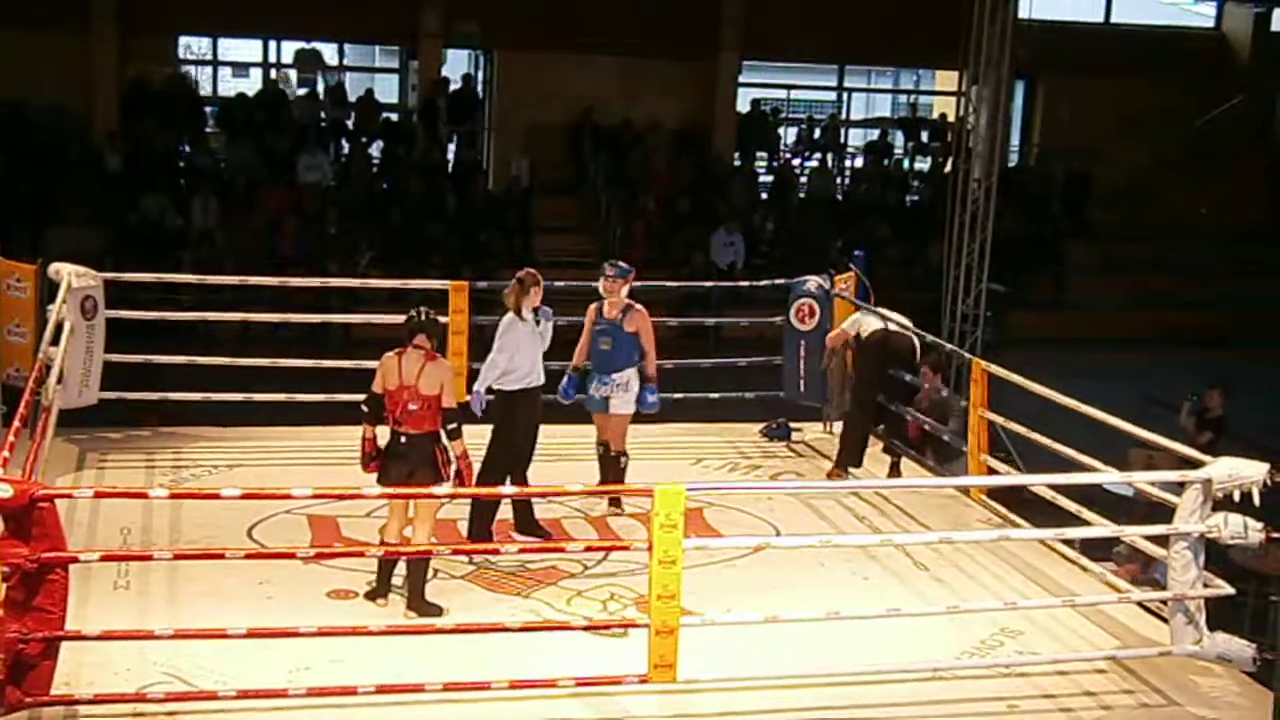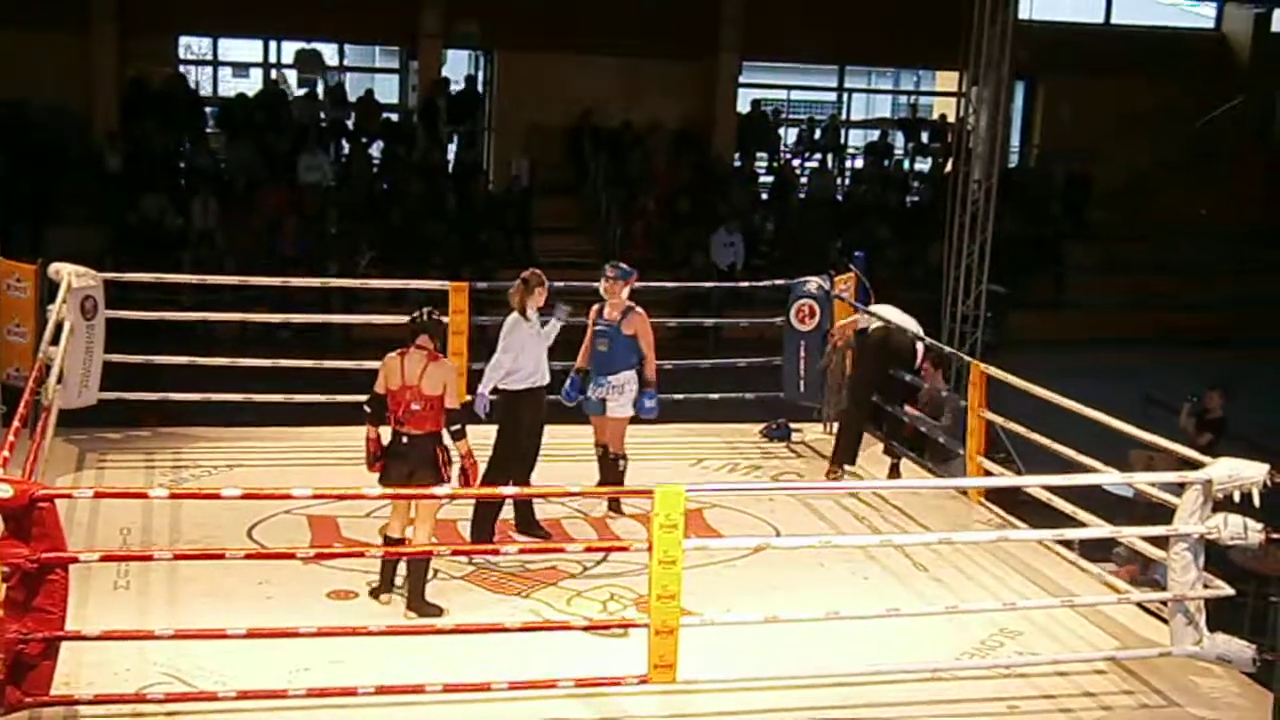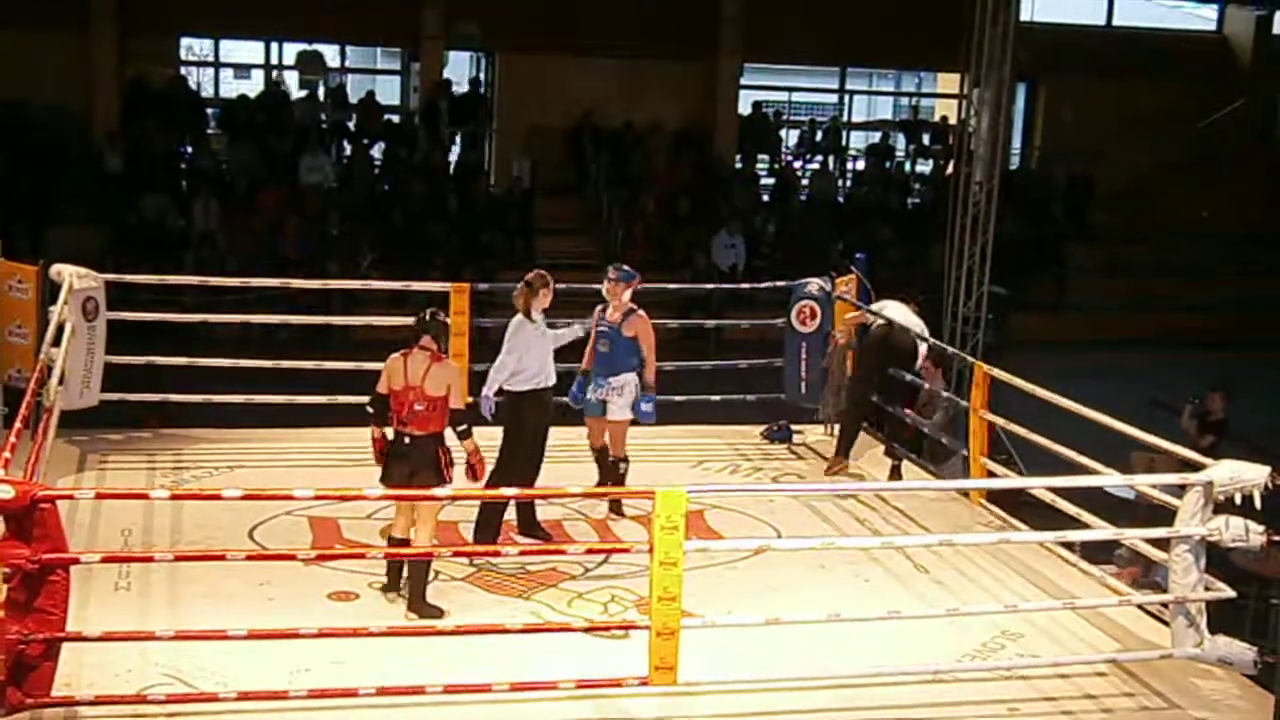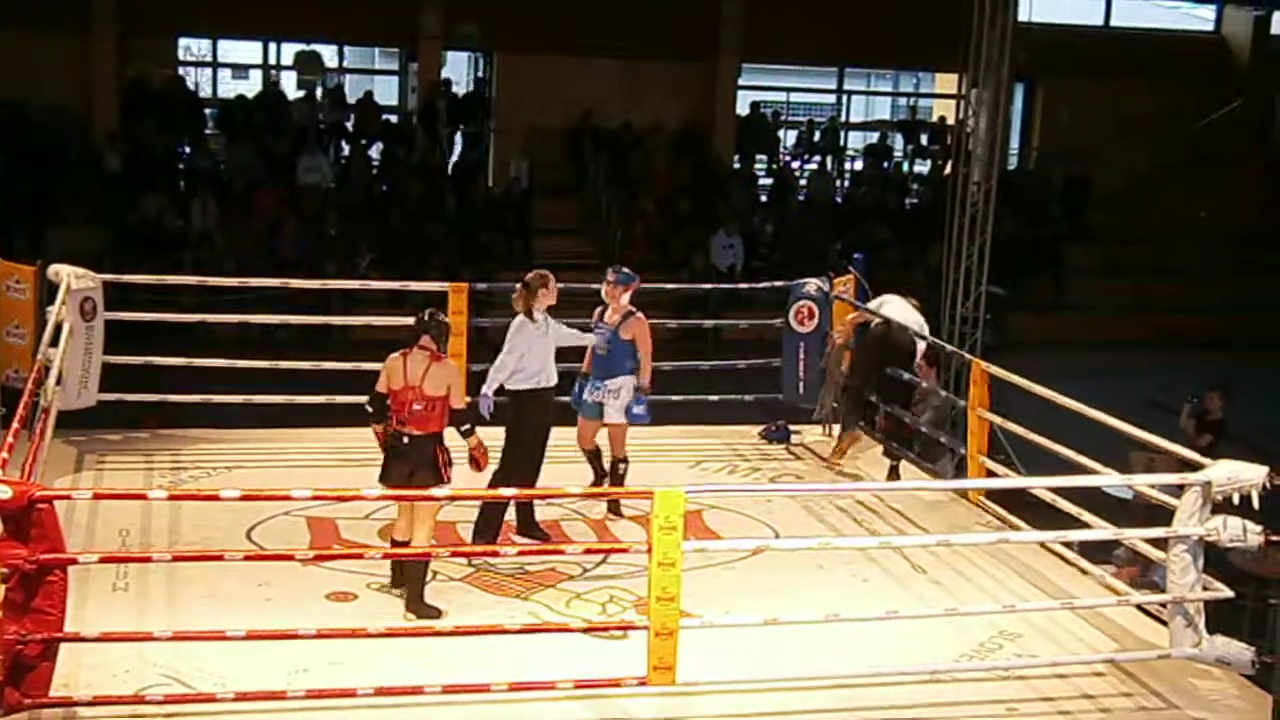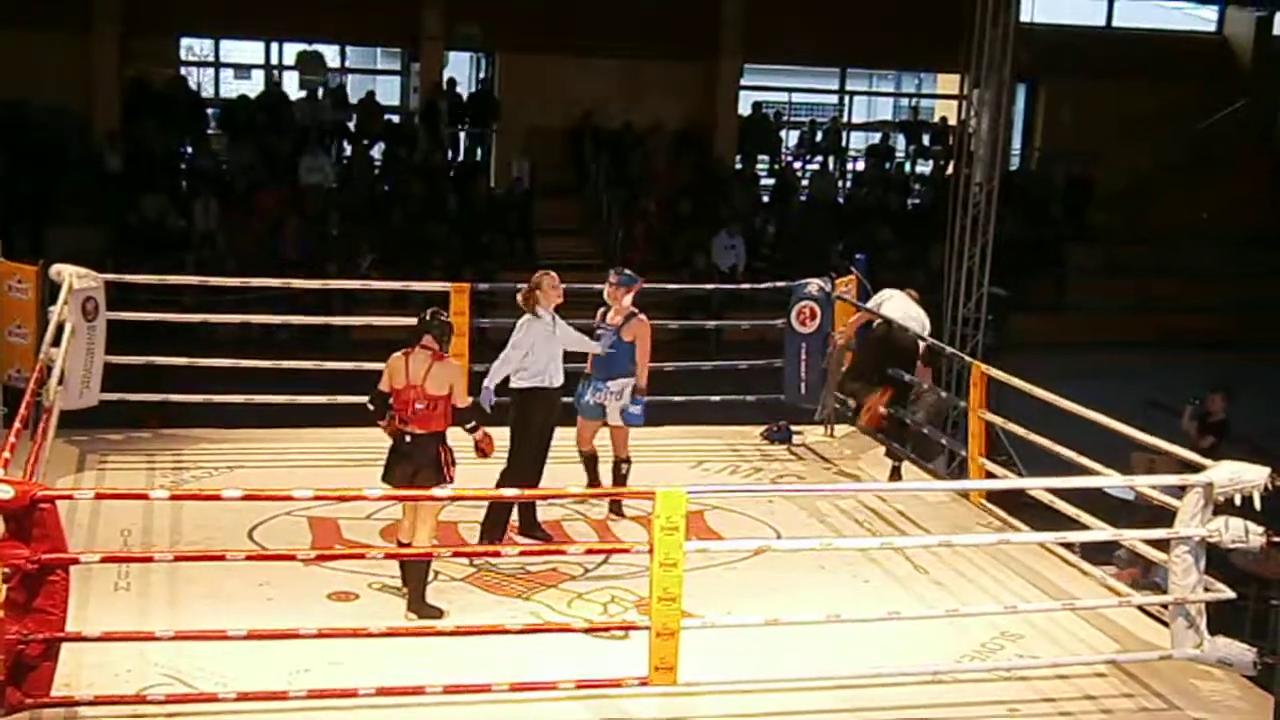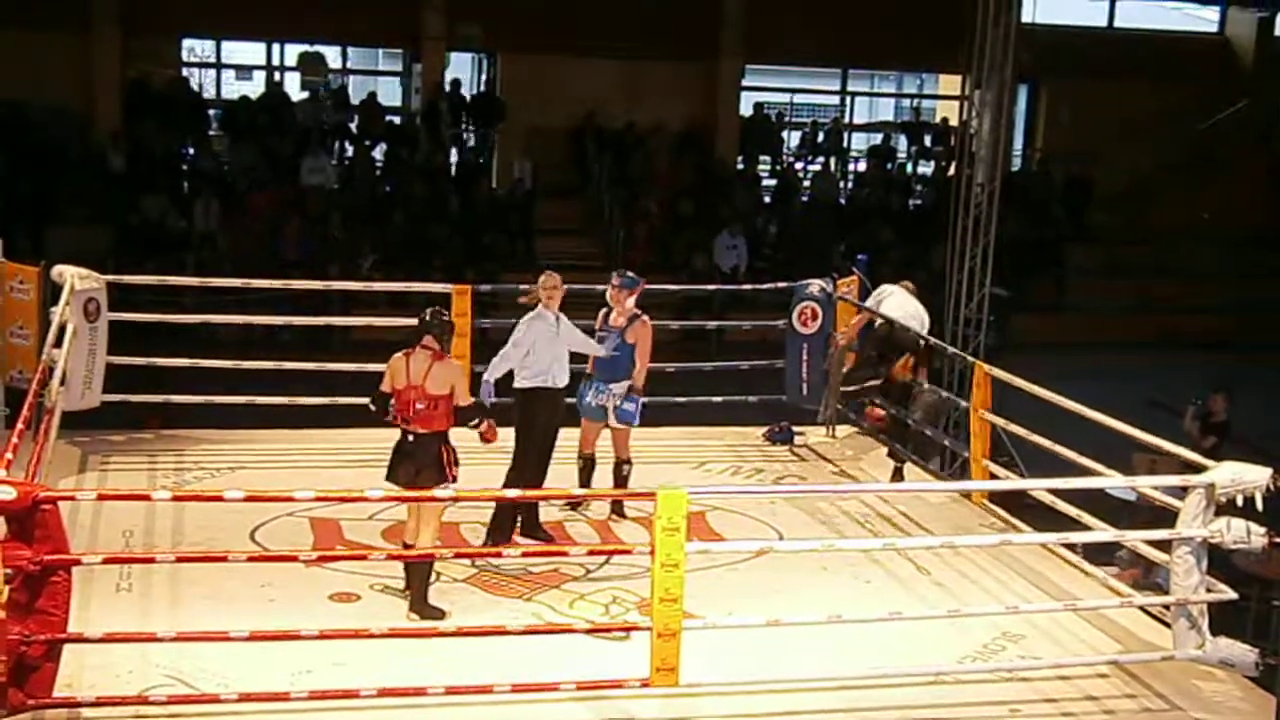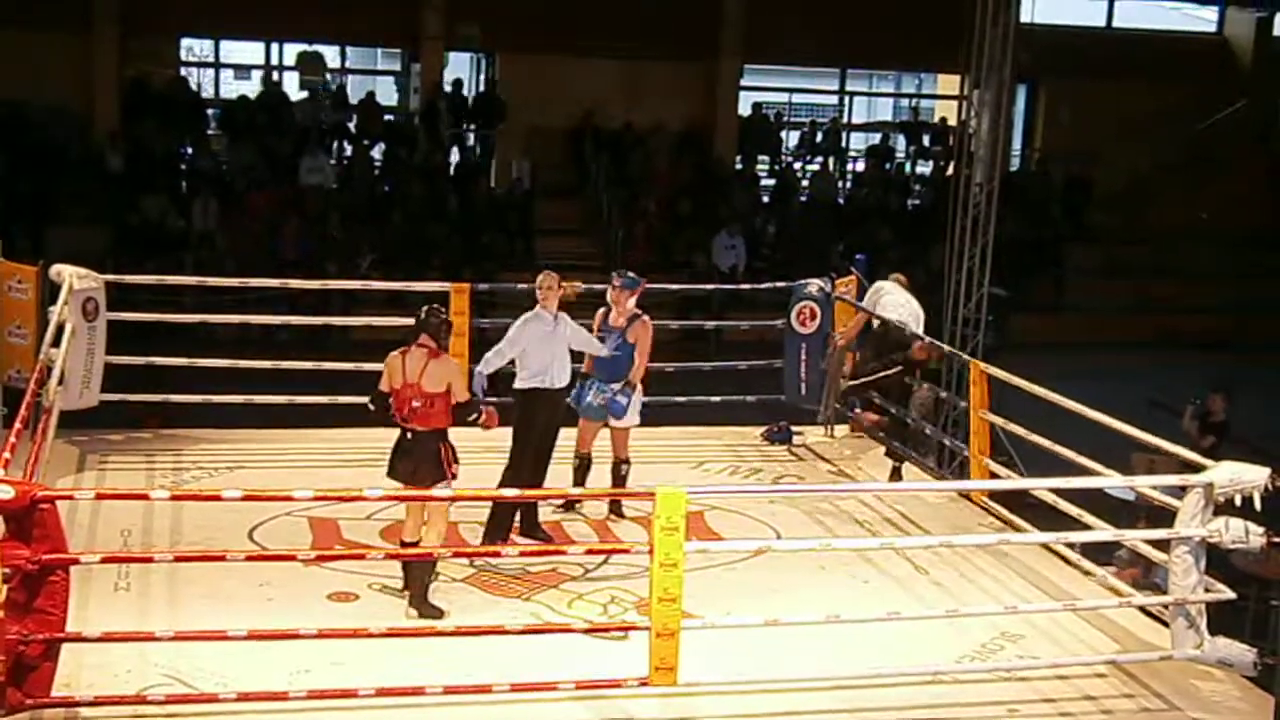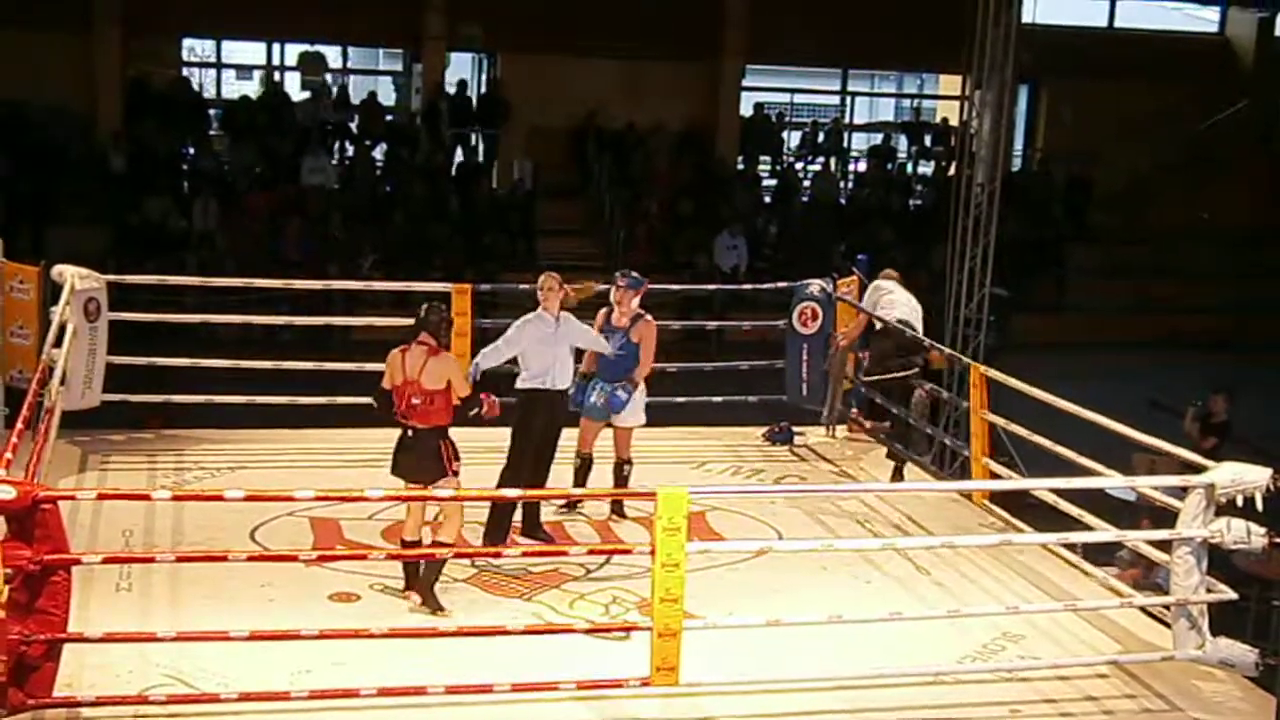
dt=0.1s
person 1, frame 1
left shoulder: (388, 361)
right shoulder: (442, 369)
left elbow: (372, 406)
right elbow: (450, 419)
left wrist: (369, 442)
right wrist: (462, 459)
left hip: (396, 449)
right hip: (426, 451)
left knee: (395, 519)
right knee: (423, 526)
left ankle: (381, 588)
right ankle: (415, 600)
person 1, frame 2
left shoulder: (391, 361)
right shoulder: (445, 369)
left elbow: (373, 406)
right elbow: (453, 420)
left wrist: (372, 442)
right wrist: (468, 458)
left hip: (397, 448)
right hip: (428, 451)
left knee: (398, 517)
right knee: (423, 526)
left ankle: (385, 586)
right ankle: (415, 600)
person 1, frame 3
left shoulder: (394, 362)
right shoulder: (449, 370)
left elbow: (376, 407)
right elbow: (458, 420)
left wrist: (378, 439)
right wrist: (474, 455)
left hip: (399, 449)
right hip: (430, 453)
left knee: (402, 516)
right knee: (425, 527)
left ankle: (392, 583)
right ankle: (416, 601)
person 1, frame 4
left shoulder: (394, 361)
right shoulder: (449, 370)
left elbow: (375, 406)
right elbow: (460, 418)
left wrist: (382, 433)
right wrist: (477, 448)
left hip: (399, 449)
right hip: (429, 452)
left knee: (404, 516)
right knee: (423, 527)
left ankle: (400, 580)
right ankle: (414, 602)
person 1, frame 5
left shoulder: (396, 361)
right shoulder: (451, 369)
left elbow: (376, 405)
right elbow: (465, 415)
left wrist: (389, 425)
right wrist: (482, 438)
left hip: (402, 448)
right hip: (432, 452)
left knee: (408, 517)
right knee: (425, 527)
left ankle: (408, 580)
right ankle: (416, 602)
person 1, frame 6
left shoulder: (397, 361)
right shoulder: (452, 369)
left elbow: (378, 405)
right elbow: (468, 413)
right wrist: (487, 427)
left hip: (406, 447)
right hip: (435, 451)
left knee: (414, 518)
right knee: (429, 527)
left ankle: (412, 584)
right ankle: (418, 602)
person 1, frame 7
left shoulder: (394, 359)
right shoulder: (448, 366)
left elbow: (378, 405)
right elbow: (466, 409)
right wrist: (487, 415)
left hip: (406, 445)
right hip: (434, 448)
left knee: (413, 516)
right knee: (436, 525)
left ankle: (411, 584)
right ankle: (418, 599)
person 1, frame 8
left shoulder: (396, 357)
right shoulder: (447, 362)
left elbow: (383, 402)
right elbow: (469, 404)
right wrist: (487, 405)
left hip: (407, 443)
right hip: (435, 445)
left knee: (414, 513)
right knee: (452, 518)
left ankle: (411, 584)
right ankle: (423, 589)
person 2, frame 1
left shoulder: (529, 321)
right shoulder: (512, 323)
left elbow: (541, 345)
right elbow: (496, 360)
left wrist: (547, 322)
right wrist: (479, 388)
left hip: (530, 397)
right hip: (512, 398)
left knee: (521, 464)
right knee: (496, 466)
left ankle: (525, 520)
right ankle: (479, 533)
person 2, frame 2
left shoulder: (532, 321)
right shoulder: (516, 323)
right elbow: (500, 360)
left wrist: (556, 321)
right wrist: (483, 390)
left hip: (535, 396)
right hip: (517, 398)
left knee: (526, 463)
right knee: (502, 466)
left ankle: (525, 520)
right ankle: (481, 533)
person 2, frame 3
left shoulder: (538, 322)
right shoulder: (521, 325)
right elbow: (505, 361)
left wrist: (578, 330)
right wrist: (488, 391)
left hip: (541, 397)
right hip: (522, 399)
left knee: (531, 465)
right knee: (509, 467)
left ankle: (527, 522)
right ankle: (485, 533)
person 2, frame 4
left shoulder: (545, 322)
right shoulder: (523, 325)
left elbow: (564, 336)
right elbow: (506, 360)
left wrist: (592, 339)
right wrist: (487, 390)
left hip: (544, 397)
right hip: (524, 398)
left knee: (533, 463)
right knee: (511, 465)
left ankle: (525, 522)
right ankle: (485, 533)
person 2, frame 5
left shoulder: (554, 322)
right shoulder: (530, 323)
left elbow: (573, 340)
right elbow: (509, 356)
left wrist: (600, 347)
right wrist: (489, 384)
left hip: (549, 396)
right hip: (529, 396)
left knee: (536, 463)
right knee: (518, 464)
left ankle: (528, 522)
right ankle: (491, 532)
person 2, frame 6
left shoulder: (562, 323)
right shoulder: (532, 322)
left elbow: (579, 341)
right elbow: (510, 353)
left wrist: (603, 351)
right wrist: (489, 376)
left hip: (554, 396)
right hip: (532, 396)
left knee: (540, 464)
right knee: (523, 465)
left ankle: (530, 523)
right ankle: (498, 533)
person 2, frame 7
left shoulder: (564, 322)
right shoulder: (528, 323)
left elbow: (583, 339)
right elbow: (504, 350)
left wrist: (604, 351)
right wrist: (482, 370)
left hip: (556, 397)
right hip: (532, 396)
left knee: (540, 463)
right knee: (519, 465)
left ankle: (529, 523)
right ankle: (495, 533)
person 2, frame 8
left shoulder: (569, 323)
right shoulder: (527, 325)
left elbow: (589, 338)
right elbow: (501, 350)
left wrist: (610, 349)
right wrist: (480, 362)
left hip: (558, 398)
right hip: (532, 397)
left knee: (542, 463)
right knee: (518, 465)
left ankle: (531, 524)
right ankle: (494, 535)
person 3, frame 1
left shoulder: (636, 314)
right shoulder: (594, 309)
left elbow: (649, 351)
right elbow: (585, 343)
left wrist: (651, 383)
right wrist: (573, 373)
left hip: (623, 380)
right hip: (598, 378)
left knee: (617, 441)
right knee: (602, 435)
left ankle: (615, 496)
right ankle: (605, 482)
person 3, frame 2
left shoulder: (636, 316)
right shoulder: (596, 310)
left elbow: (648, 355)
right elbow: (587, 345)
left wrist: (650, 388)
right wrist: (576, 375)
left hip: (622, 382)
right hip: (597, 380)
left knee: (616, 443)
right knee: (600, 436)
left ankle: (615, 498)
right ankle: (605, 480)
person 3, frame 3
left shoulder: (637, 319)
right shoulder: (600, 311)
left elbow: (649, 358)
left wrist: (648, 392)
right wrist: (582, 377)
left hip: (622, 384)
right hip: (598, 382)
left knee: (617, 446)
right knee: (595, 438)
left ankle: (616, 500)
right ankle: (604, 479)
person 3, frame 4
left shoulder: (636, 321)
right shoulder: (599, 313)
left elbow: (644, 361)
left wrist: (642, 396)
right wrist: (582, 379)
left hip: (620, 386)
right hip: (595, 384)
left knee: (617, 448)
right knee: (584, 439)
left ankle: (614, 501)
right ankle: (600, 477)
person 3, frame 5
left shoulder: (637, 323)
right shoulder: (602, 314)
left elbow: (642, 363)
left wrist: (638, 397)
right wrist: (585, 381)
left hip: (621, 388)
right hip: (596, 385)
left knee: (619, 448)
right knee: (583, 441)
left ankle: (616, 501)
right ankle: (594, 483)
person 3, frame 6
left shoulder: (641, 324)
right shoulder: (604, 315)
left elbow: (642, 364)
left wrist: (631, 395)
right wrist: (587, 381)
left hip: (622, 390)
right hip: (598, 387)
left knee: (621, 450)
right knee: (585, 444)
left ankle: (617, 502)
right ankle: (582, 494)
person 3, frame 7
left shoulder: (641, 324)
right shoulder: (602, 315)
left elbow: (640, 362)
left wrist: (627, 391)
right wrist: (583, 382)
left hip: (620, 389)
right hip: (597, 386)
left knee: (619, 449)
right knee: (582, 444)
left ankle: (615, 502)
right ankle: (576, 495)
person 3, frame 8
left shoulder: (645, 324)
right shoulder: (604, 315)
left elbow: (646, 363)
right elbow: (593, 350)
left wrist: (628, 387)
right wrist: (582, 380)
left hip: (625, 390)
right hip: (599, 386)
left knee: (622, 449)
right knee: (584, 443)
left ankle: (617, 503)
right ankle: (577, 495)
person 4, frame 1
left shoulder: (867, 313)
right shoulder: (906, 323)
left elbow: (832, 340)
right elbow: (916, 354)
left hip: (876, 342)
right hip: (907, 345)
left knee: (860, 406)
left ankle: (842, 465)
right ankle: (895, 464)
person 4, frame 2
left shoulder: (880, 309)
right shoulder: (916, 328)
left elbow: (840, 327)
right elbow: (916, 363)
left wrist: (841, 338)
left hip: (880, 338)
right hip: (908, 347)
left knee: (857, 399)
right knee: (896, 406)
left ankle: (838, 463)
person 4, frame 3
left shoulder: (888, 305)
right shoulder: (922, 329)
left elbow: (849, 319)
right elbow: (917, 361)
left hip: (881, 335)
right hip: (909, 345)
left knee: (856, 397)
right knee: (898, 406)
left ankle: (841, 456)
right ankle: (895, 466)
person 4, frame 4
left shoulder: (889, 299)
right shoulder: (922, 323)
left elbow: (854, 319)
right elbow: (917, 357)
left wrist: (845, 334)
left hip: (882, 333)
right hip: (908, 344)
left knee: (853, 387)
right knee: (897, 406)
left ankle: (849, 431)
right ankle: (894, 468)
person 4, frame 5
left shoulder: (889, 294)
right shoulder: (924, 318)
left elbow: (858, 319)
right elbow: (920, 351)
left wrist: (846, 336)
left hip: (884, 332)
right hip: (910, 343)
left knee: (850, 381)
right knee: (899, 407)
left ankle: (869, 398)
right ankle: (896, 468)
person 4, frame 6
left shoulder: (887, 289)
right shoulder: (923, 311)
left elbow: (861, 320)
left wrist: (846, 339)
left hip: (887, 332)
right hip: (913, 342)
left knee: (854, 380)
right knee: (900, 409)
left ankle: (894, 370)
right ankle: (898, 470)
person 4, frame 7
left shoulder: (881, 286)
right shoulder: (917, 307)
left elbow: (859, 321)
left wrist: (845, 339)
left hip: (887, 331)
right hip: (910, 340)
left knee: (859, 377)
right knee: (899, 408)
left ankle: (912, 355)
right ankle: (897, 468)
person 4, frame 8
left shoulder: (878, 286)
right shoulder: (914, 301)
left elbow: (861, 322)
left wrist: (846, 341)
right wrist: (873, 353)
left hip: (891, 333)
right hip: (912, 342)
left knee: (870, 377)
right knee: (900, 409)
left ankle: (920, 363)
right ankle: (898, 469)
